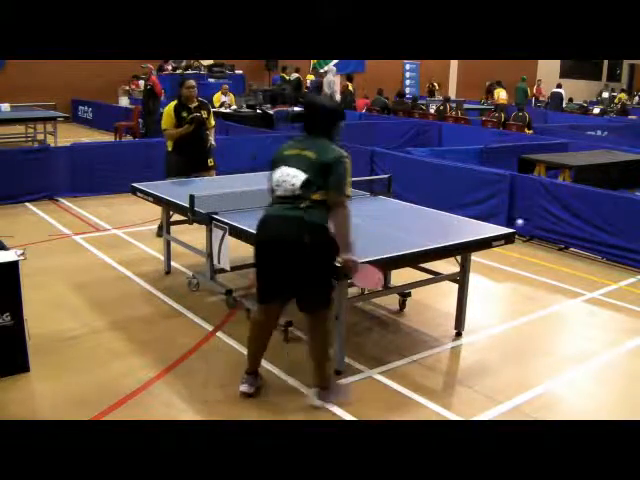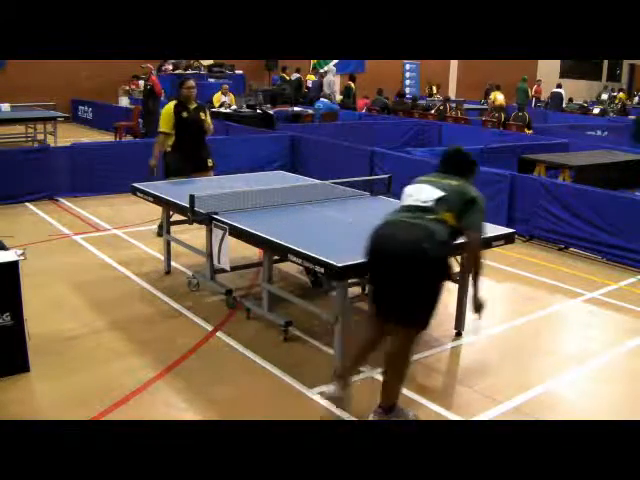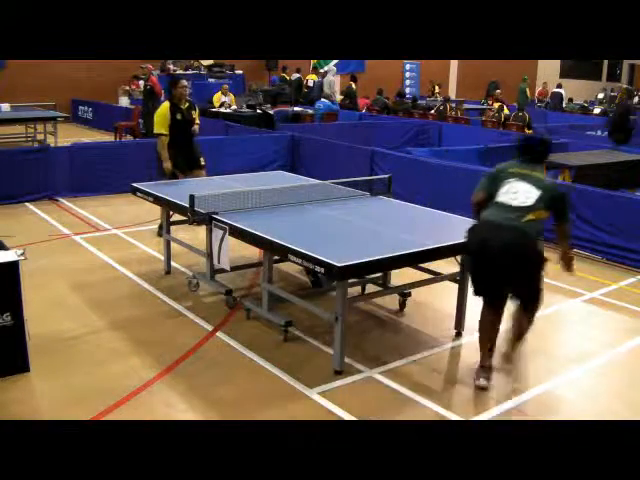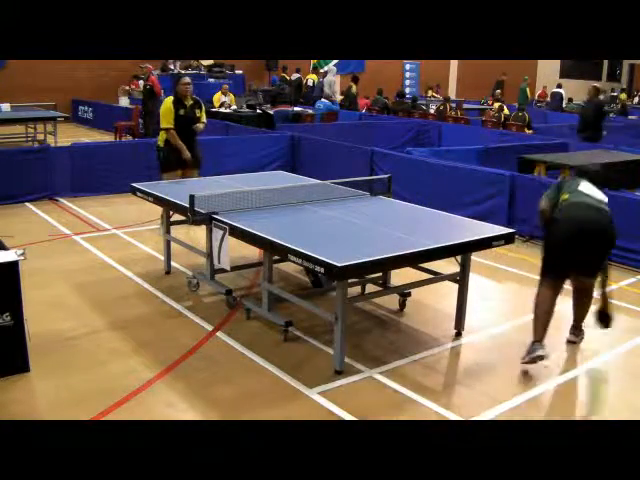
dt=0.5s
person 1, frame 1
left shoulder: (285, 150)
right shoulder: (336, 155)
right elbow: (338, 205)
right wrist: (346, 250)
left hip: (269, 229)
right hip: (305, 236)
left knee: (268, 310)
right knee: (318, 313)
left ankle: (250, 377)
right ankle: (323, 386)
person 1, frame 2
left shoulder: (418, 181)
right shoulder: (471, 194)
right elbow: (473, 243)
right wrist: (475, 290)
left hip: (383, 238)
right hip: (421, 249)
left knee: (381, 321)
right knee: (405, 332)
left ankle: (341, 380)
right ankle: (387, 410)
person 1, frame 3
left shoulder: (502, 169)
right shoulder: (554, 184)
left elbow: (477, 200)
right elbow: (563, 227)
right wrist: (567, 252)
left hip: (482, 238)
right hip: (519, 243)
left knee: (492, 304)
right knee: (528, 300)
left ankle: (483, 369)
right ankle: (511, 349)
person 1, frame 4
left shoulder: (565, 182)
right shoulder: (603, 198)
left elbow: (543, 208)
left wrist: (551, 234)
left hip: (570, 219)
right hip: (602, 225)
left knee: (549, 284)
right knee: (584, 284)
left ankle: (537, 344)
right ankle: (576, 329)
person 2, frame 1
left shoulder: (205, 105)
right shoulder: (172, 108)
left elbow: (210, 125)
right elbow: (167, 133)
left wrist: (211, 138)
right wrist: (184, 130)
left hip: (202, 152)
right hip: (179, 154)
right ankle: (163, 224)
person 2, frame 2
left shoulder: (202, 107)
right shoulder: (171, 108)
left elbow: (208, 131)
right elbow: (163, 135)
left wrist: (209, 128)
right wrist: (155, 157)
left hip: (200, 151)
right hip: (178, 154)
right ankle: (164, 223)
person 2, frame 3
left shoulder: (192, 104)
right shoulder: (166, 108)
right elbow: (161, 135)
left wrist: (196, 127)
right wrist: (165, 160)
left hip: (190, 148)
right hip: (172, 152)
right ankle: (164, 224)
person 2, frame 4
left shoulder: (198, 103)
right shoulder: (169, 103)
left elbow: (202, 121)
right elbow: (168, 130)
left wrist: (201, 126)
right wrist: (183, 149)
left hip: (190, 147)
right hip: (170, 148)
